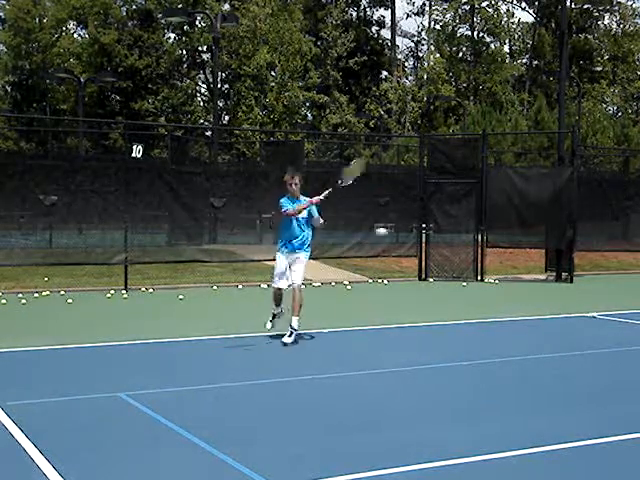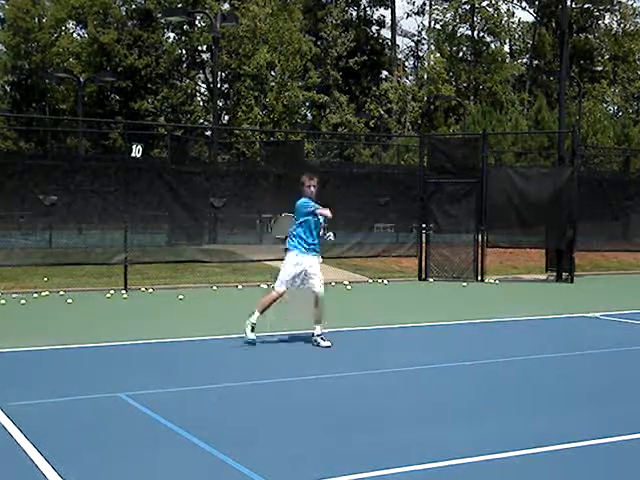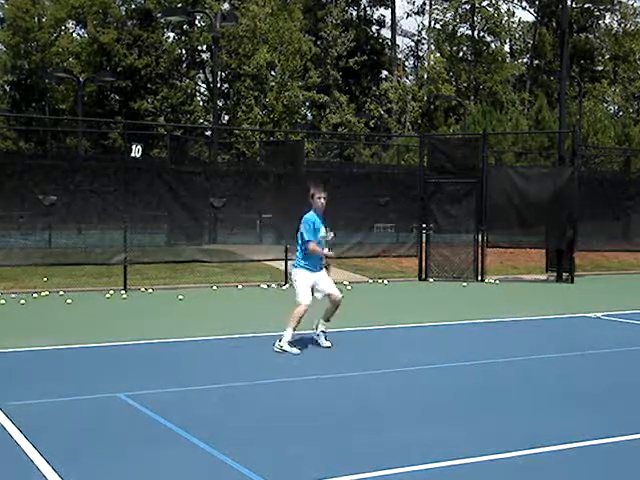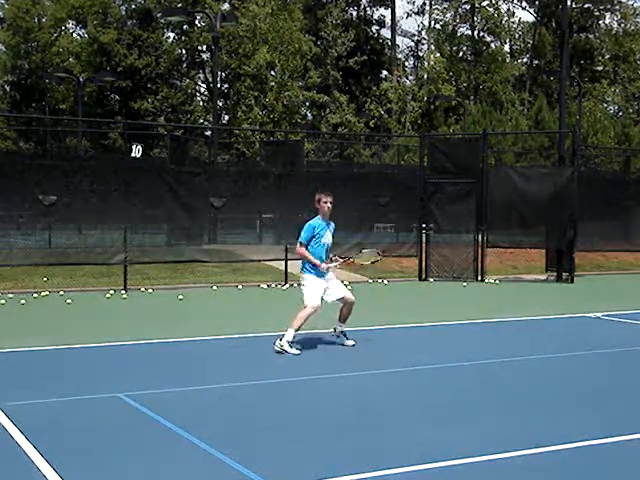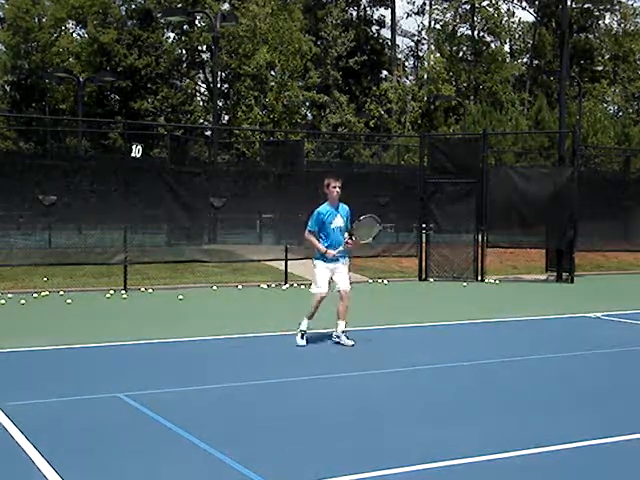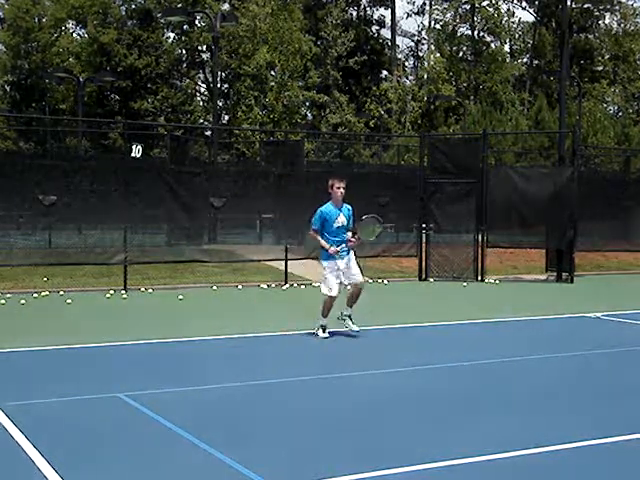
dt=0.2s
person 1, frame 1
left shoulder: (308, 203)
right shoulder: (284, 202)
left elbow: (316, 224)
right elbow: (292, 212)
left wrist: (319, 221)
right wrist: (308, 203)
left hip: (301, 252)
right hip: (284, 251)
left knee: (296, 286)
right knee: (277, 288)
left ankle: (294, 327)
right ankle: (276, 311)
person 1, frame 2
left shoulder: (318, 210)
right shoulder: (303, 203)
right elbow: (328, 214)
left wrist: (327, 234)
right wrist: (325, 212)
left hip: (313, 256)
right hip: (296, 255)
left knee: (319, 294)
right knee: (279, 292)
left ankle: (317, 333)
right ankle: (252, 322)
person 1, frame 3
left shoulder: (319, 219)
right shoulder: (308, 219)
right elbow: (310, 247)
left wrist: (324, 256)
right wrist: (326, 253)
left hip: (318, 269)
right hip: (303, 269)
left knee: (337, 298)
right knee: (304, 304)
left ankle: (320, 330)
right ankle: (283, 340)
person 1, frame 4
left shoulder: (331, 226)
right shoulder: (312, 225)
right elbow: (300, 249)
left wrist: (330, 258)
right wrist: (318, 263)
left hip: (326, 275)
right hip: (311, 275)
left knee: (350, 300)
right knee: (312, 306)
left ankle: (339, 331)
right ankle: (284, 341)
person 1, frame 5
left shoulder: (346, 209)
right shoulder: (320, 211)
right elbow: (308, 234)
left wrist: (347, 240)
right wrist: (324, 250)
left hip: (341, 259)
right hip: (323, 261)
left knee: (344, 293)
right knee: (321, 294)
left ankle: (340, 332)
right ankle: (302, 329)
person 1, frame 6
left shoulder: (348, 209)
right shoulder: (323, 211)
right elbow: (313, 232)
left wrist: (351, 239)
right wrist: (327, 247)
left hip: (346, 255)
right hip: (330, 258)
left knee: (359, 284)
right knee: (332, 295)
left ankle: (346, 314)
right ankle: (322, 325)
